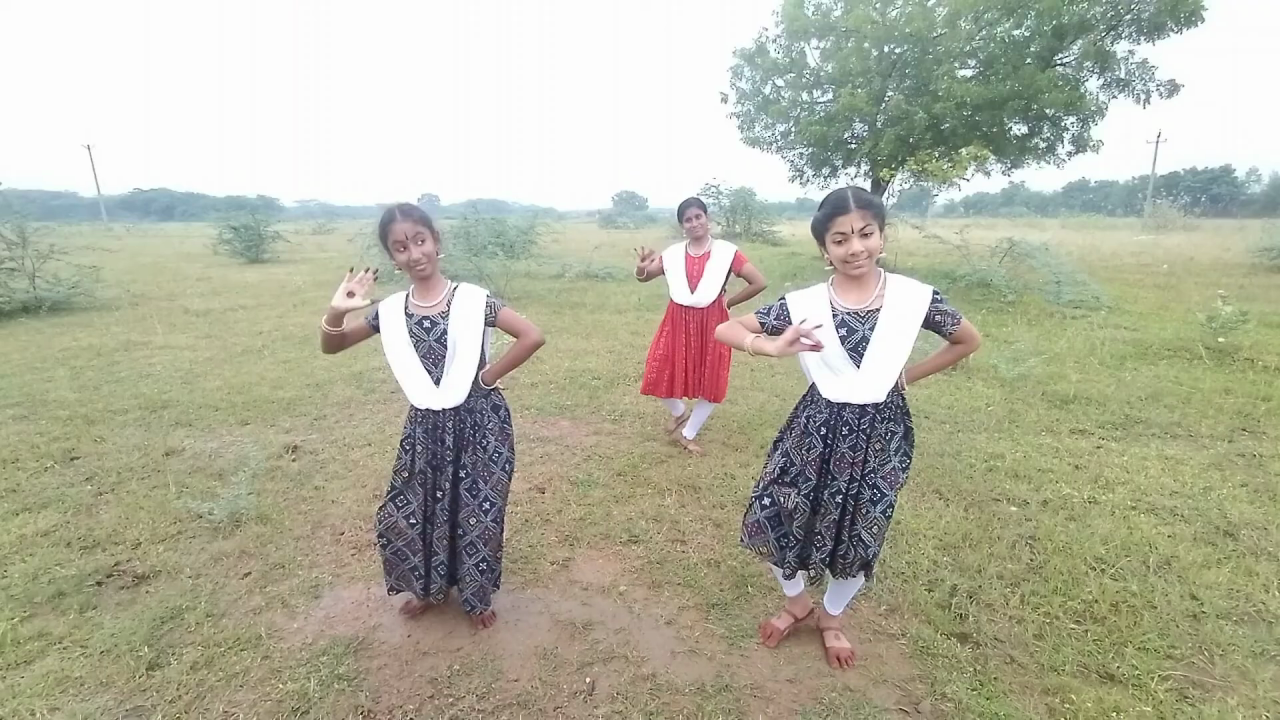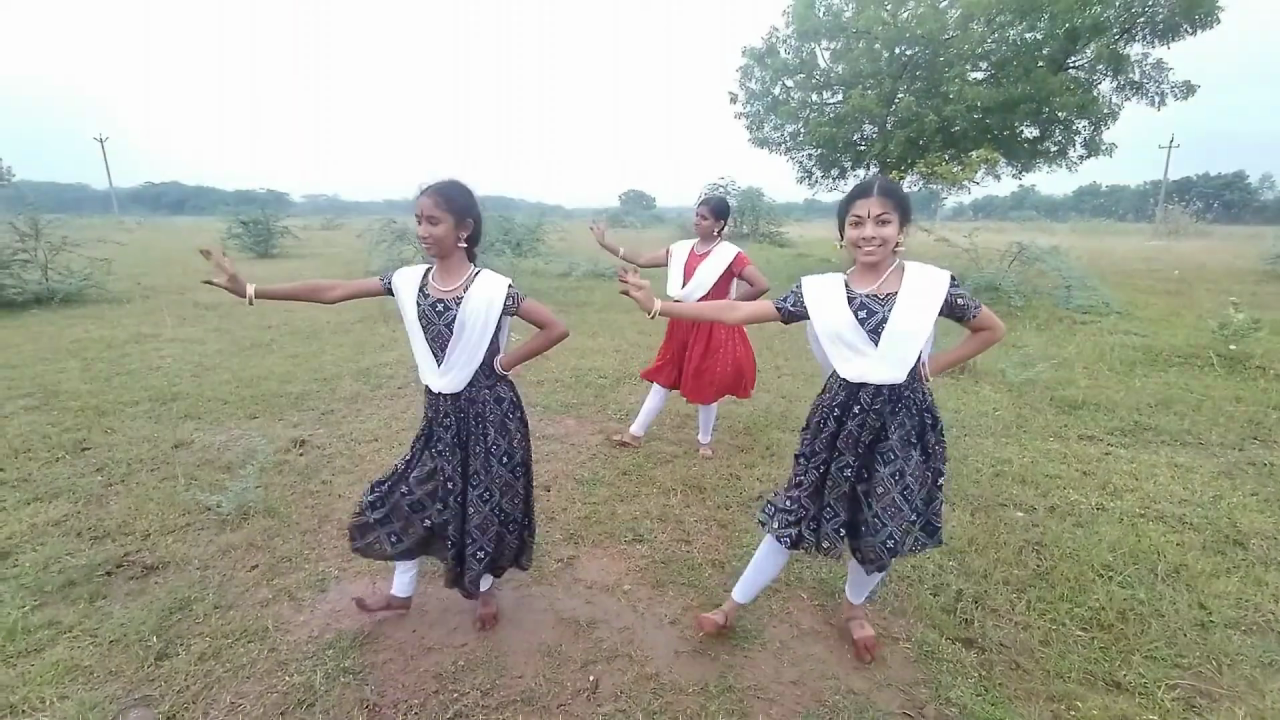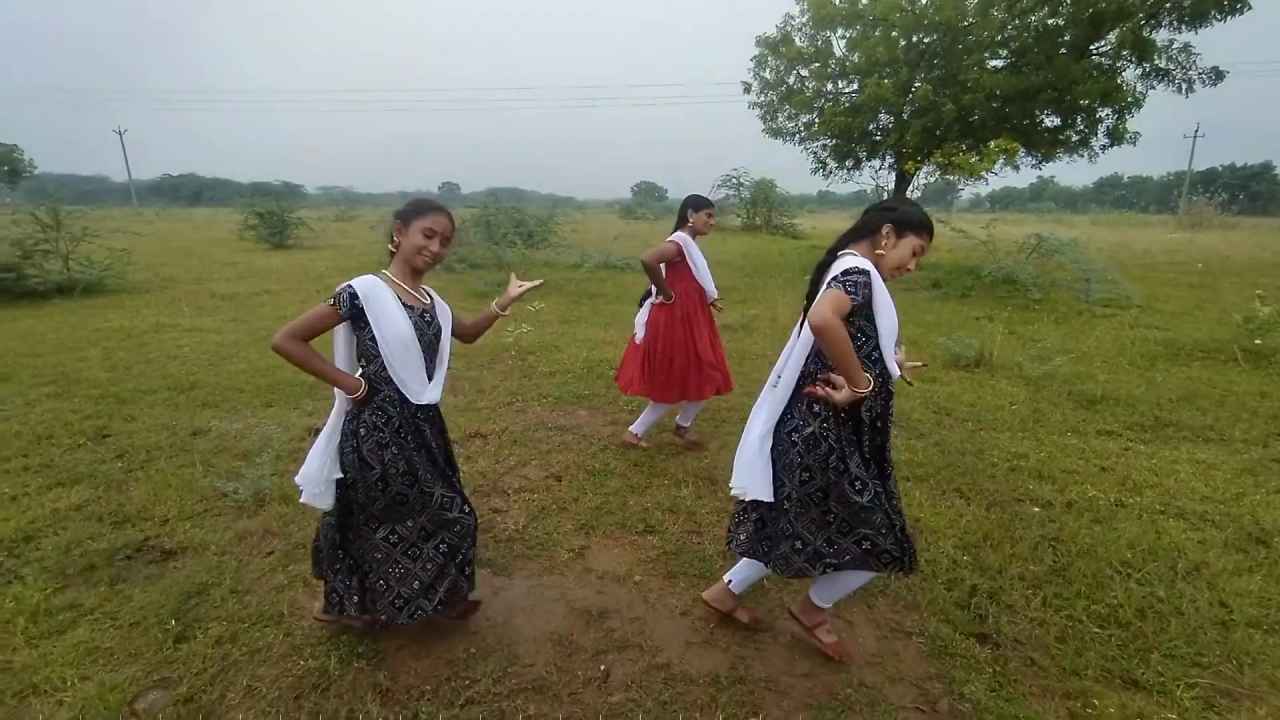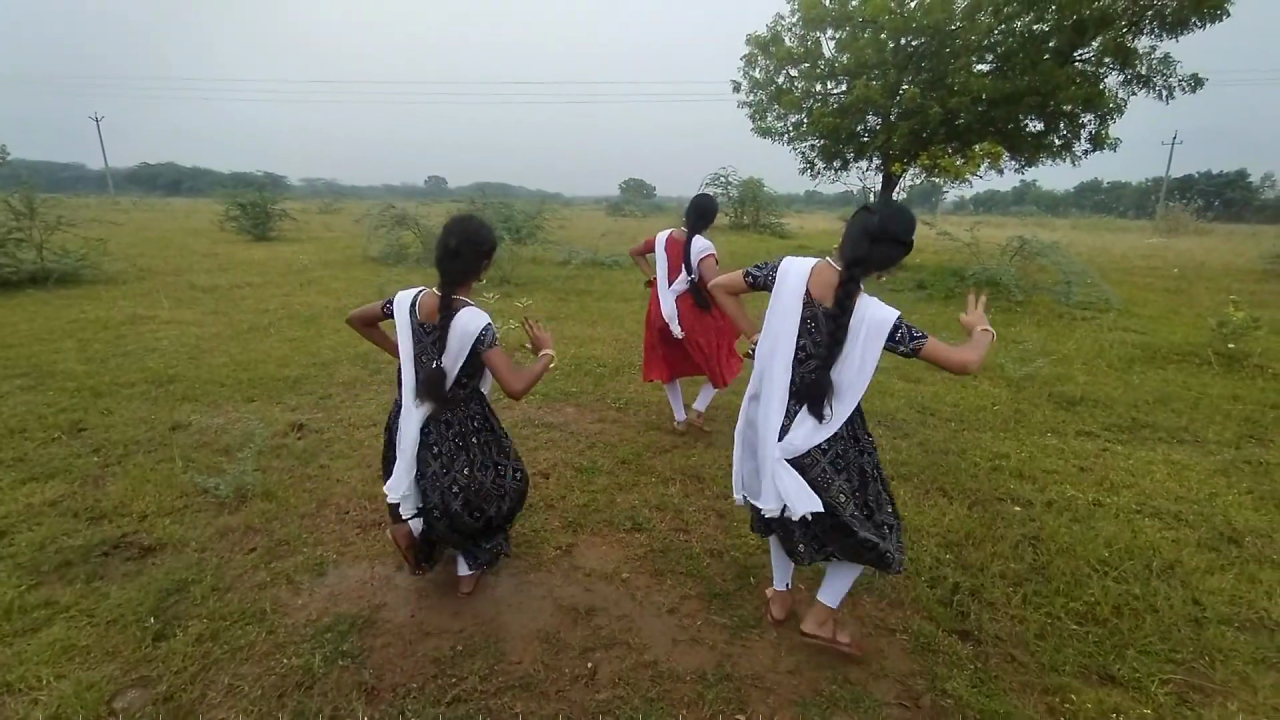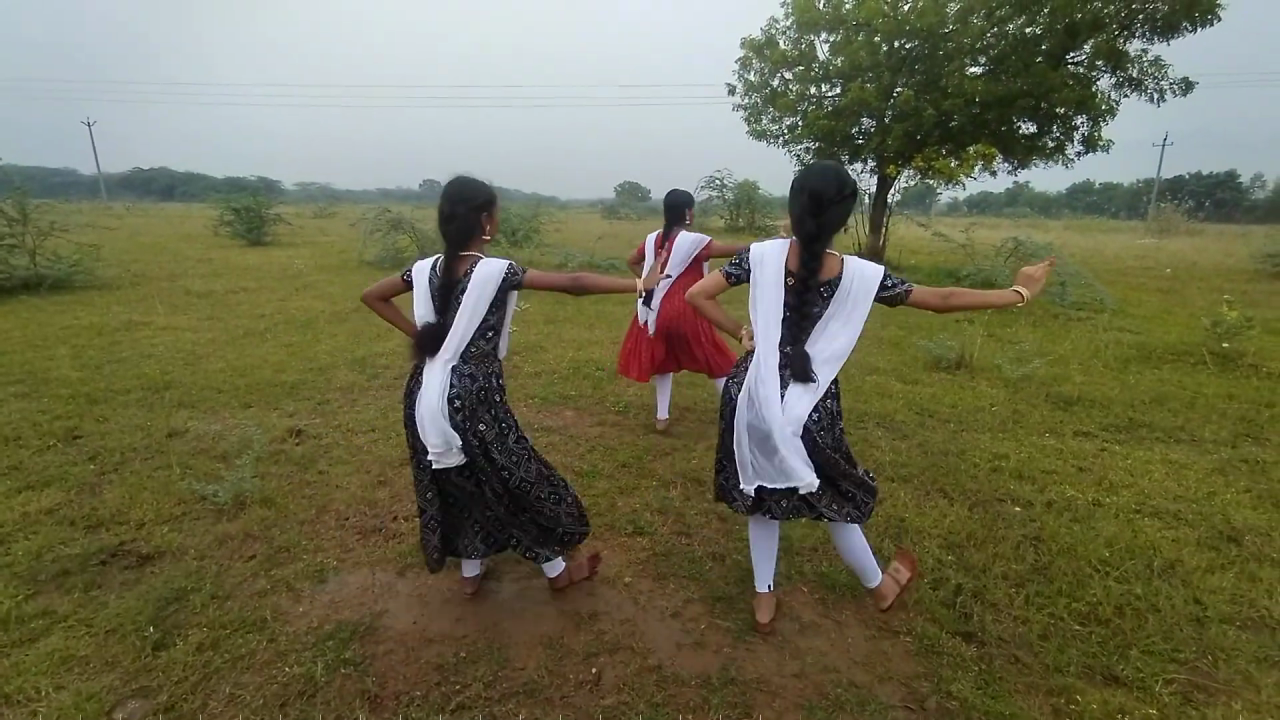
dt=1s
person 1, frame 1
left shoulder: (915, 297)
right shoulder: (802, 304)
left elbow: (967, 340)
right elbow: (726, 331)
left wrist: (909, 375)
right wrist: (775, 348)
left hip: (881, 431)
right hip: (819, 424)
left knee: (859, 530)
right knee: (782, 516)
left ankle: (830, 615)
right ankle: (795, 602)
person 1, frame 2
left shoulder: (934, 285)
right shoulder: (819, 291)
left elbow: (992, 329)
right elbow: (737, 314)
left wrist: (933, 367)
right wrist: (660, 307)
left hip: (900, 420)
right hip: (839, 414)
left knee: (883, 524)
right knee: (798, 516)
left ankle: (855, 606)
right ankle: (734, 605)
person 1, frame 3
left shoulder: (842, 271)
right shoulder: (859, 273)
right elbow: (822, 318)
left wrist: (879, 362)
right wrist: (861, 380)
left hip: (812, 424)
right hip: (825, 430)
left knee: (801, 524)
right knee: (875, 539)
left ankle: (727, 591)
right ankle: (812, 607)
person 1, frame 4
left shoulder: (789, 270)
right shoulder: (877, 319)
left elbow: (718, 287)
right elbow: (960, 361)
left wrist: (755, 334)
right wrist: (980, 332)
left hip: (771, 420)
right hip: (825, 432)
left knee: (787, 504)
right knee: (867, 525)
left ankle: (780, 592)
right ankle: (821, 616)
person 1, frame 5
left shoulder: (761, 255)
right shoulder: (862, 275)
left elbow: (697, 297)
right elbow: (941, 300)
left wrist: (743, 332)
right wrist: (1017, 293)
left hip: (752, 395)
right hip: (805, 407)
left knee: (765, 494)
right knee: (837, 495)
left ankle: (764, 600)
right ankle: (880, 584)
person 2, frame 1
left shoulder: (473, 299)
right shoulder: (390, 311)
left elbow: (532, 336)
right elbow: (330, 341)
left wrist: (489, 377)
right wrist: (336, 314)
left hip: (478, 419)
right hip: (426, 425)
left knee: (478, 511)
right knee: (410, 512)
left ankle: (478, 595)
right ankle: (426, 588)
person 2, frame 2
left shoulder: (493, 289)
right shoulder: (408, 281)
left elbow: (555, 328)
right elbow: (332, 292)
left wrist: (505, 362)
right wrist: (249, 290)
left hip: (487, 408)
right hip: (442, 408)
left knee: (484, 499)
right knee: (411, 492)
left ankle: (483, 588)
right ankle: (400, 591)
person 2, frame 3
left shoulder: (431, 301)
right shoulder: (363, 292)
left elbow: (467, 333)
right elbow: (286, 341)
left wrist: (504, 303)
right wrist: (349, 383)
left hip: (420, 422)
right hip: (381, 426)
left knee: (420, 516)
right knee: (441, 514)
person 2, frame 4
left shoulder: (409, 299)
right shoulder: (476, 323)
left elbow: (357, 319)
right elbow: (515, 386)
right wrist: (545, 352)
left hip: (412, 422)
right hip: (456, 429)
left knee: (454, 493)
right knee: (504, 485)
left ankle: (456, 559)
right ankle: (419, 533)
person 2, frame 5
left shoulder: (426, 269)
right shoulder: (496, 272)
left elbow: (372, 297)
right elbow: (572, 283)
right wrist: (639, 285)
left hip: (427, 395)
right hip: (474, 394)
left knee: (453, 483)
right knee: (520, 477)
left ankle: (471, 571)
right ankle: (556, 569)
person 3, frame 1
left shoulder: (727, 252)
right shoulder: (672, 253)
left elbow: (758, 283)
right elbow: (643, 277)
left wrist: (729, 301)
right wrist: (642, 267)
left hip: (710, 324)
right hip: (678, 323)
left knee: (709, 385)
right knee: (662, 378)
left ankle: (689, 434)
right ankle: (679, 412)
person 3, frame 2
left shoulder: (730, 255)
right shoulder: (681, 249)
left elbow: (762, 285)
right elbow: (642, 260)
right wrist: (607, 244)
left hip: (712, 328)
right hip: (683, 324)
left knee: (707, 385)
right knee: (662, 377)
left ankle: (704, 440)
right ankle: (635, 433)
person 3, frame 3
left shoulder: (687, 243)
right shoulder: (680, 241)
right elbow: (648, 260)
left wrist: (708, 301)
right wrist: (668, 294)
left hip: (685, 323)
right hip: (675, 324)
left knee: (680, 384)
right knee: (702, 383)
left ankle: (636, 431)
right ankle: (683, 425)
person 3, frame 4
left shoulder: (663, 237)
right shoulder: (704, 247)
left elbow: (635, 252)
right elbow: (712, 283)
left hip: (661, 313)
right hip: (693, 315)
left knee: (668, 365)
right knee: (721, 360)
left ankle: (680, 418)
right ankle: (698, 411)
person 3, frame 5
left shoulder: (653, 240)
right shoulder: (694, 242)
left elbow: (631, 263)
right elbow: (737, 250)
left hip: (657, 312)
right hip: (685, 313)
left knee: (664, 364)
right knee: (719, 362)
left ankle: (662, 417)
